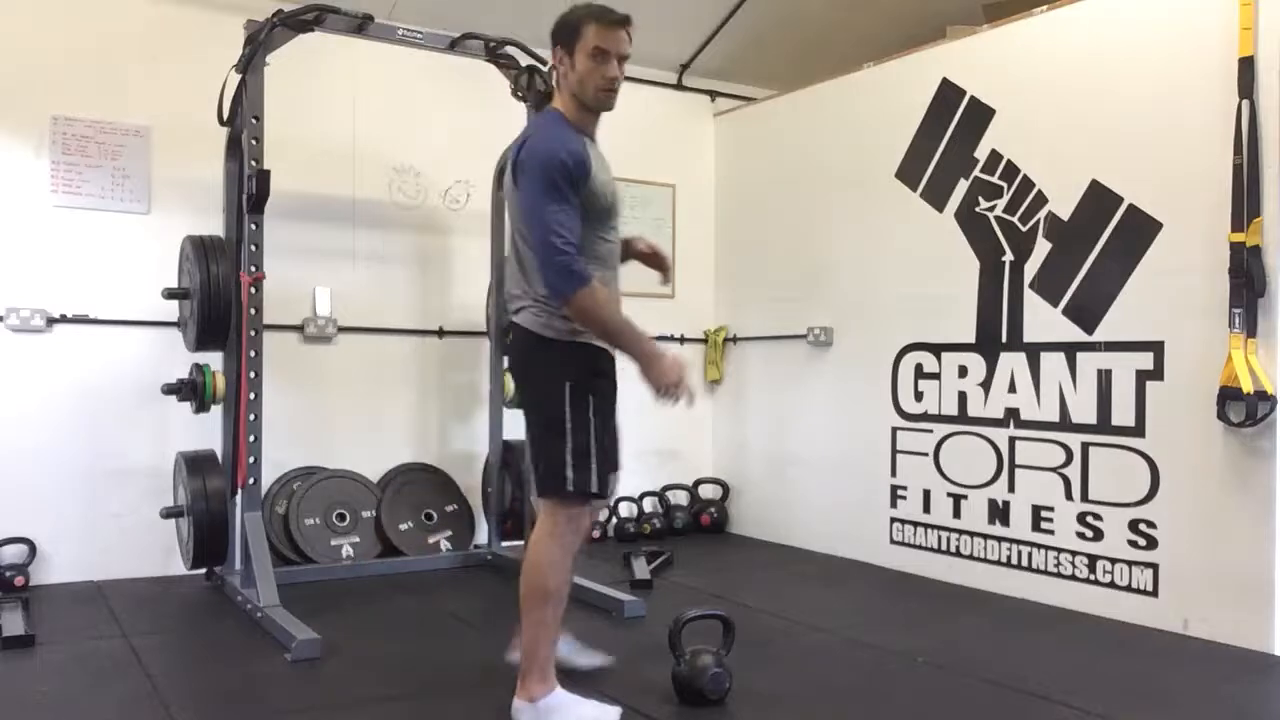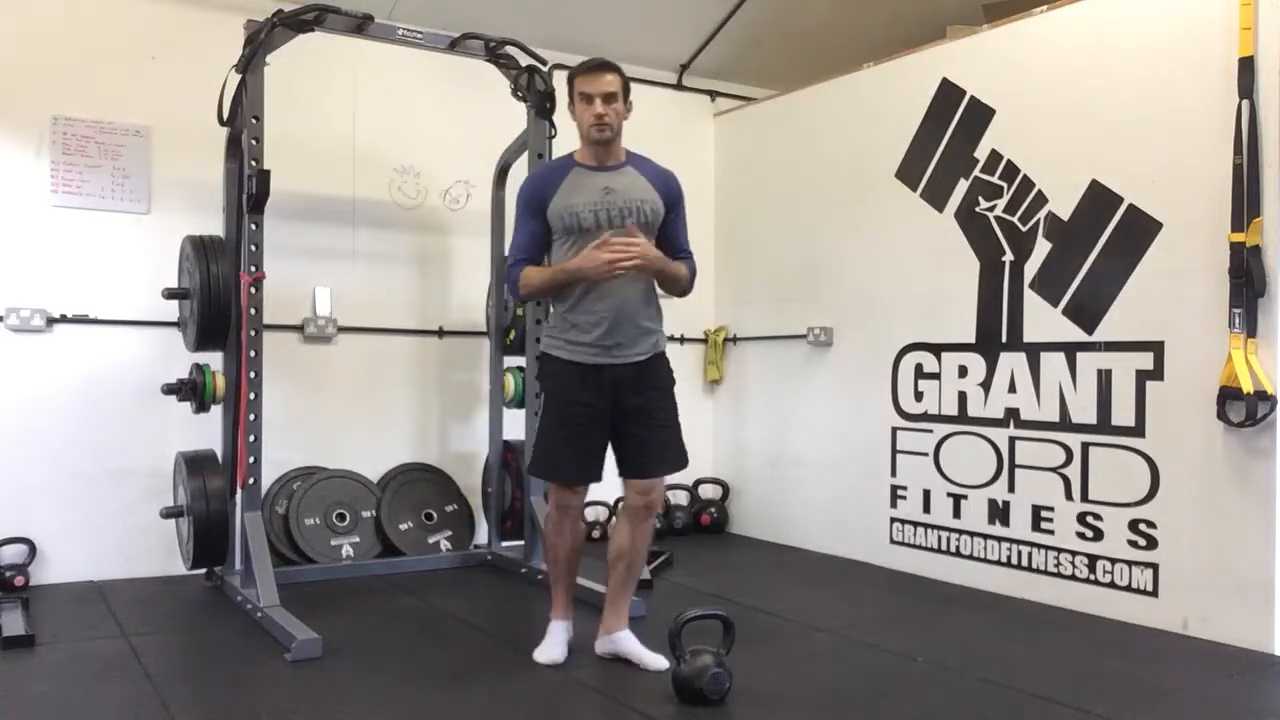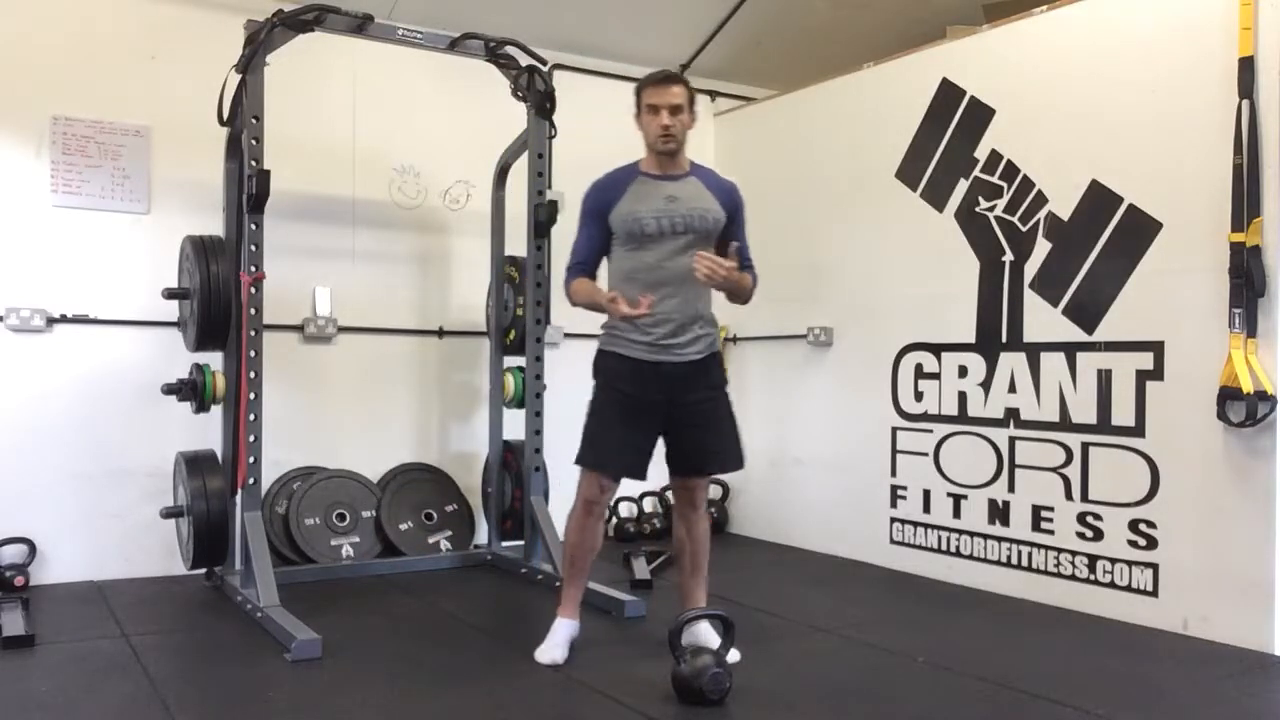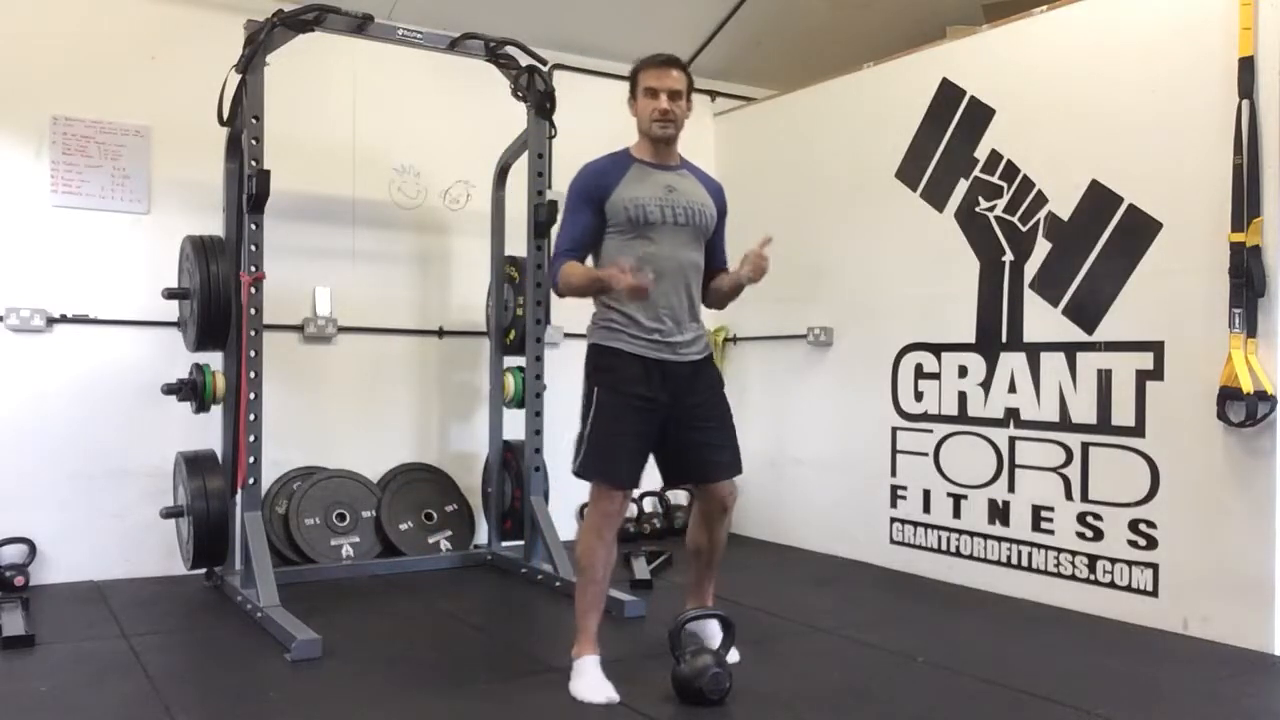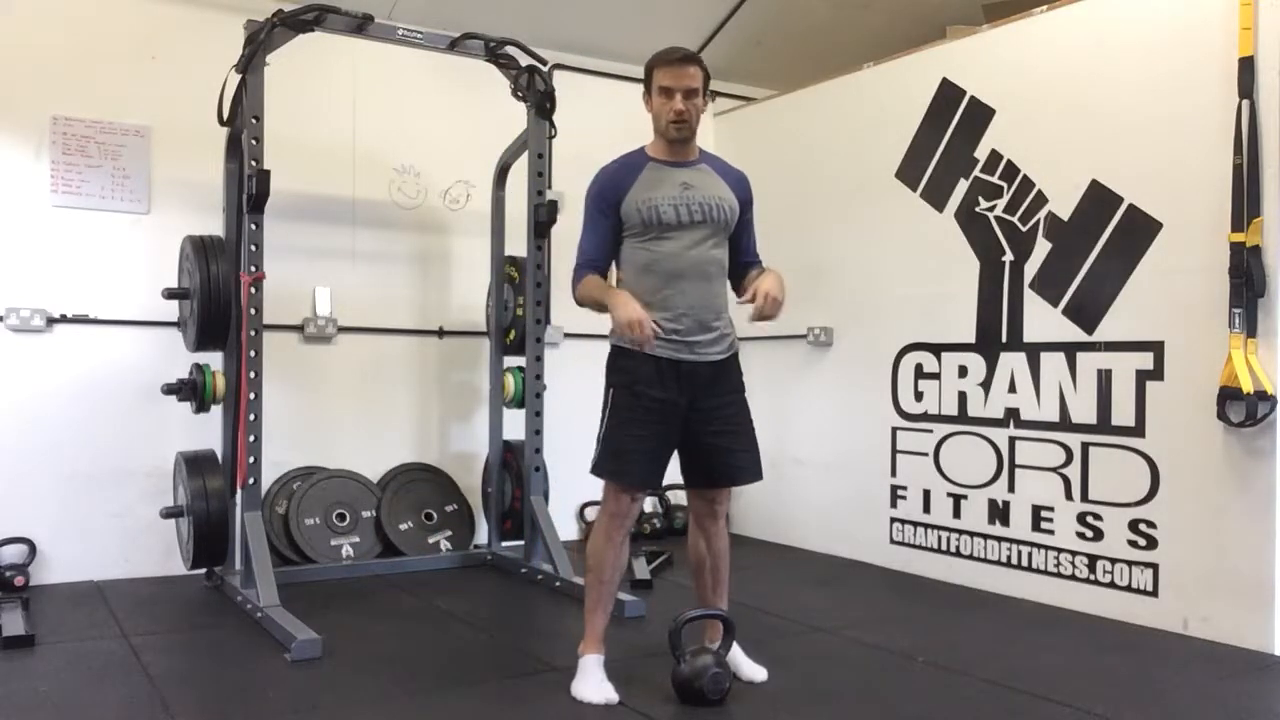
dt=0.7s
person 1, frame 1
left shoulder: (572, 146)
right shoulder: (550, 144)
right elbow: (560, 274)
left wrist: (632, 250)
right wrist: (648, 354)
left hip: (572, 350)
right hip: (561, 350)
left knee: (580, 502)
right knee: (567, 510)
left ankle: (536, 635)
person 1, frame 2
left shoulder: (661, 184)
right shoulder: (544, 185)
left elbow: (685, 279)
right elbow: (519, 281)
left wrist: (654, 259)
right wrist: (576, 268)
left hip: (644, 362)
right hip: (571, 363)
left knee: (645, 499)
right knee: (566, 500)
left ankle: (614, 627)
right ankle: (561, 618)
person 1, frame 3
left shoulder: (722, 194)
right shoulder: (608, 193)
left elbow: (744, 288)
right elbow: (576, 278)
left wrist: (733, 278)
right wrist: (605, 301)
left hip: (697, 364)
right hip: (626, 362)
left knee: (692, 494)
right knee: (594, 492)
left ankle: (696, 621)
right ankle: (567, 617)
person 1, frame 4
left shoulder: (709, 191)
right shoulder: (600, 178)
right elbow: (561, 272)
left wrist: (740, 278)
right wrist: (604, 279)
left hip: (692, 362)
right hip: (622, 359)
left knee: (719, 495)
right knee: (608, 503)
left ankle: (699, 614)
right ankle: (585, 653)
person 1, frame 5
left shoulder: (732, 183)
right shoulder: (616, 180)
left elbow: (742, 267)
right elbow: (584, 274)
left wrist: (768, 280)
right wrist: (616, 298)
left hip: (716, 364)
right hip: (643, 363)
left knee: (713, 504)
right knee: (621, 503)
left ankle: (716, 641)
right ankle: (591, 653)
